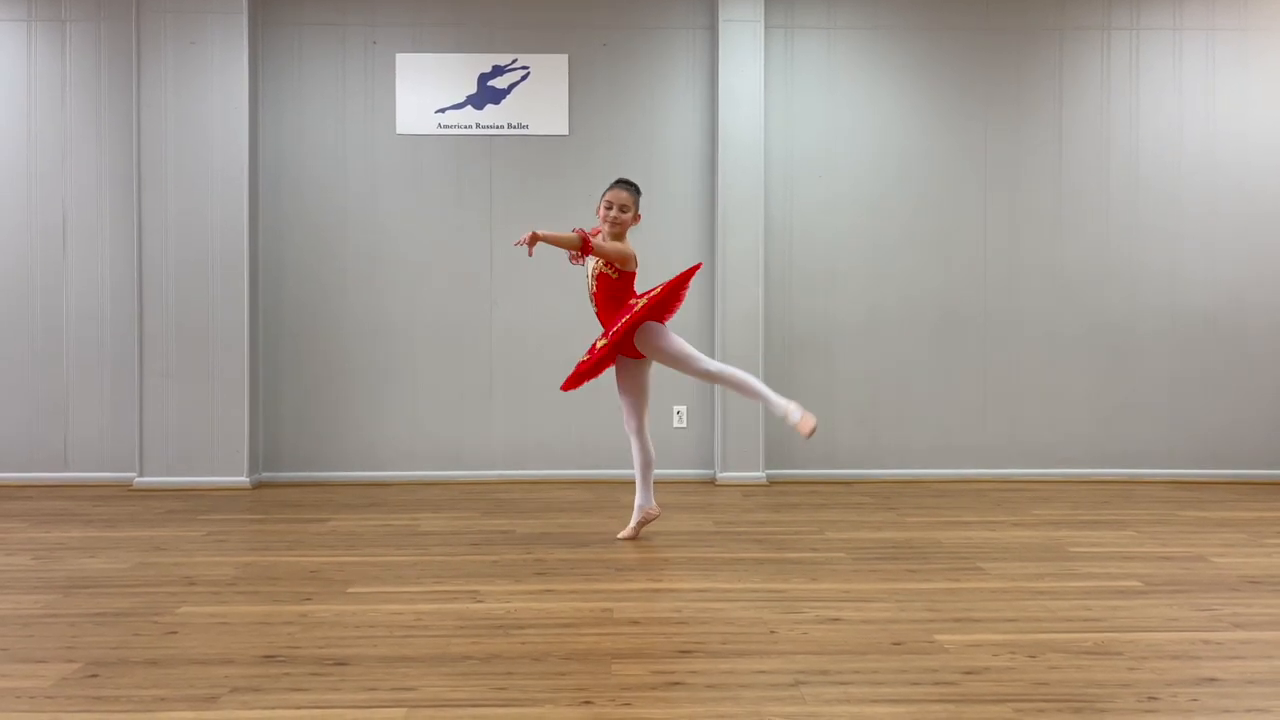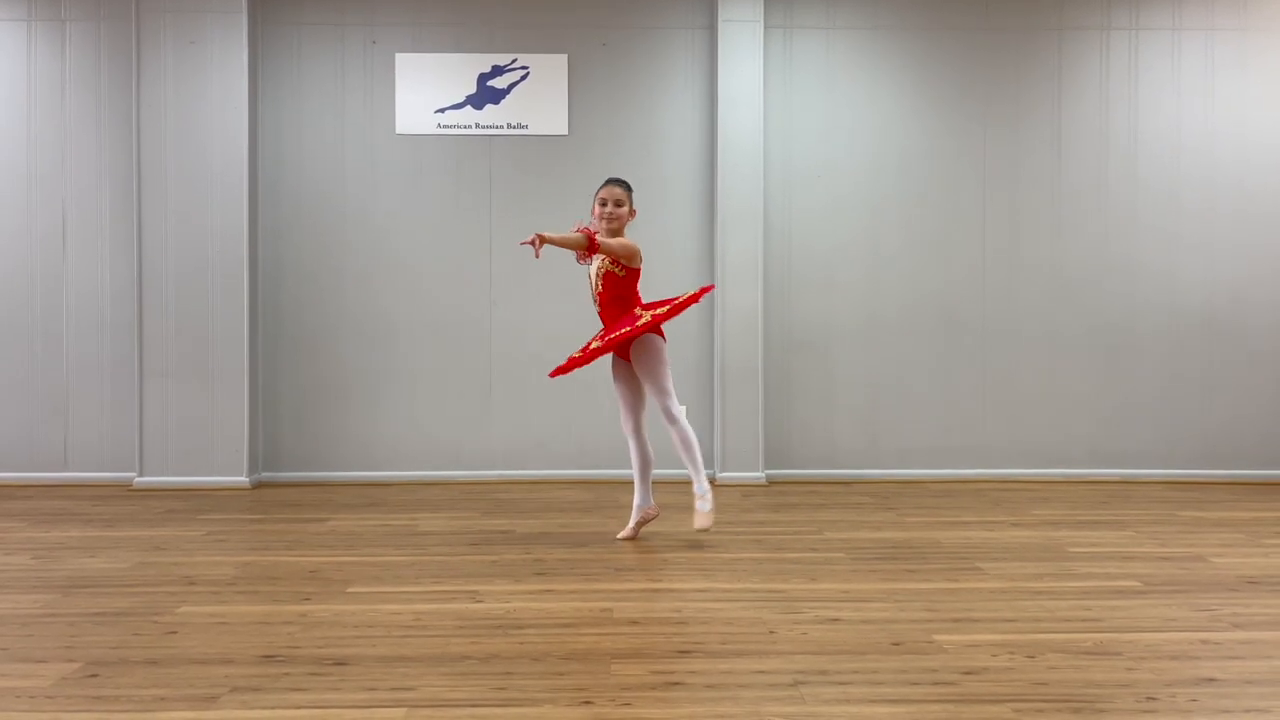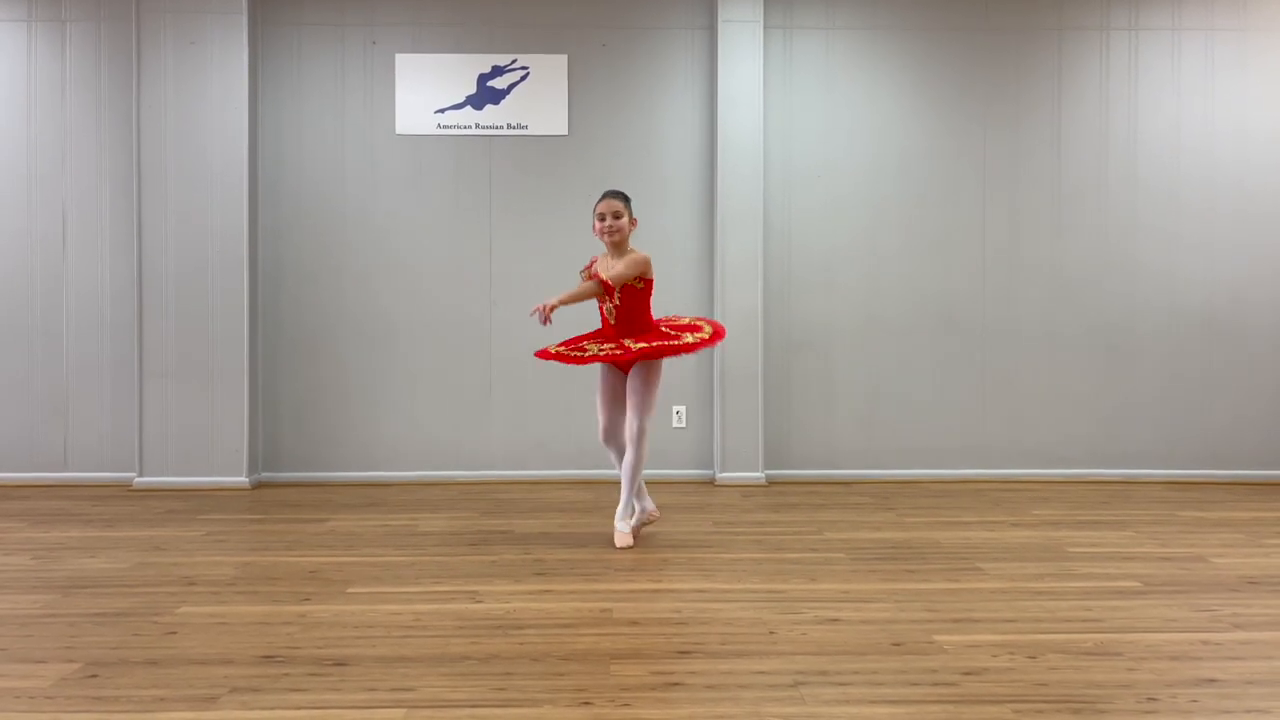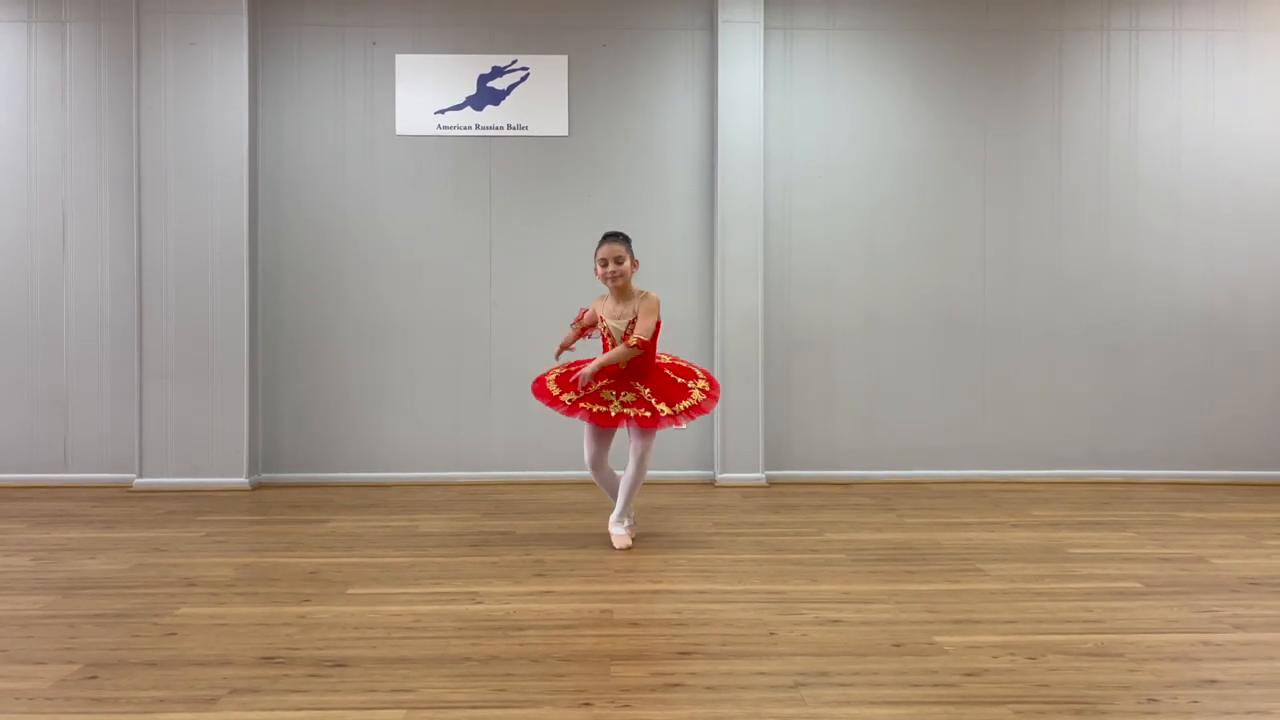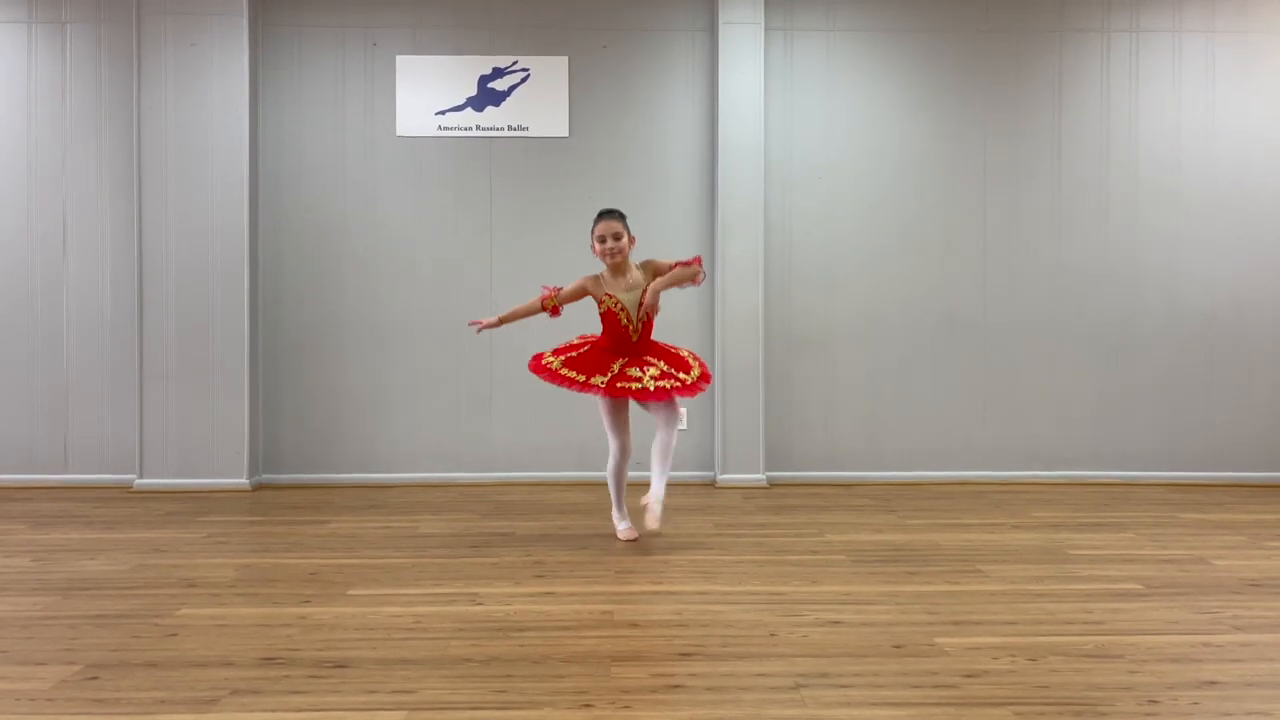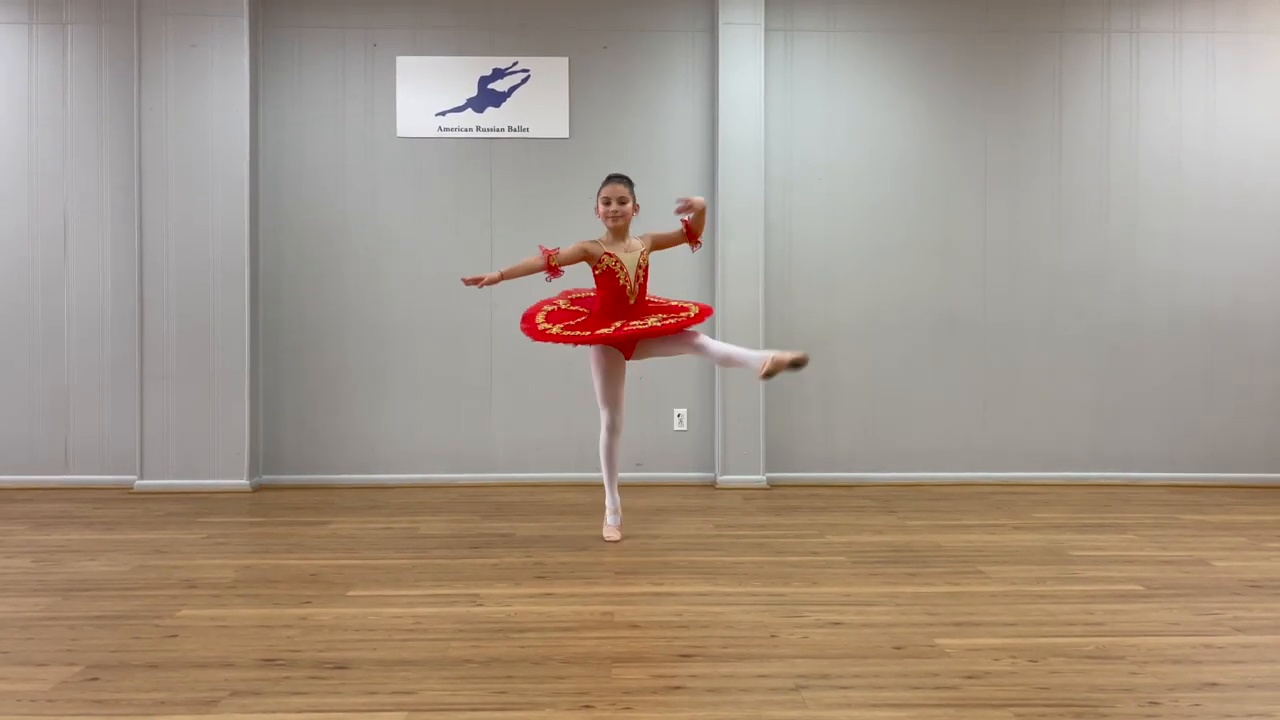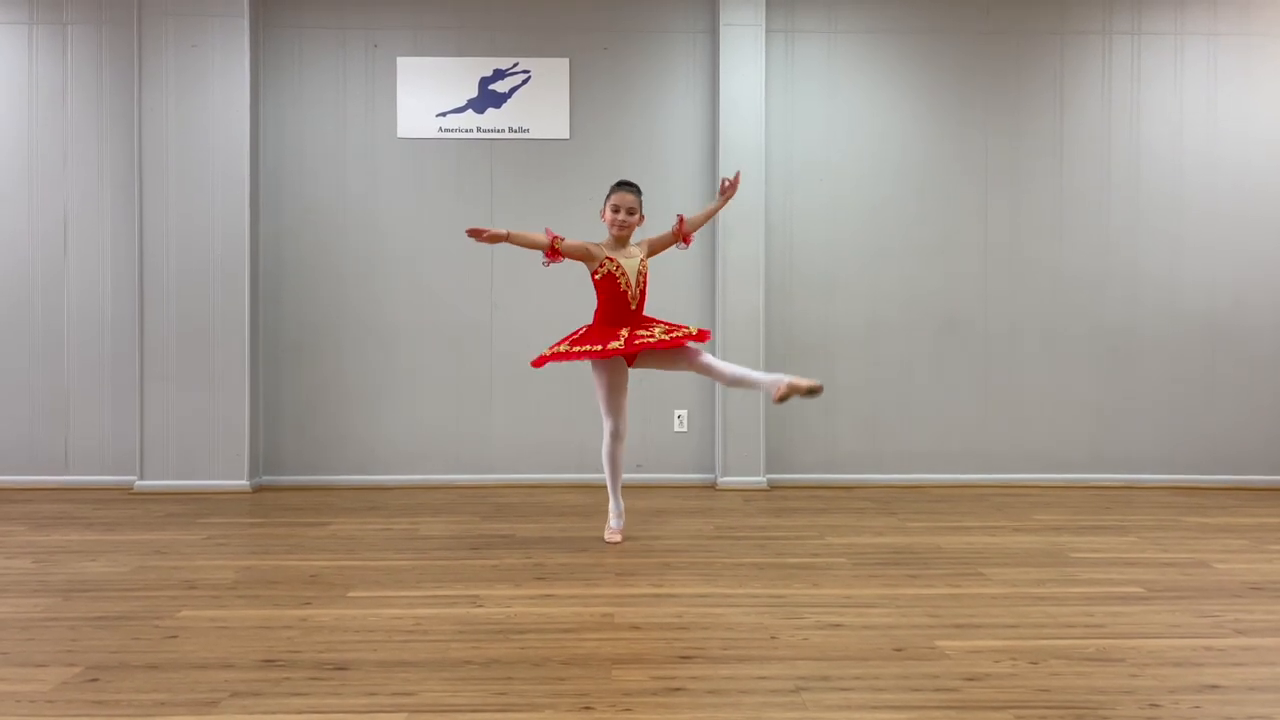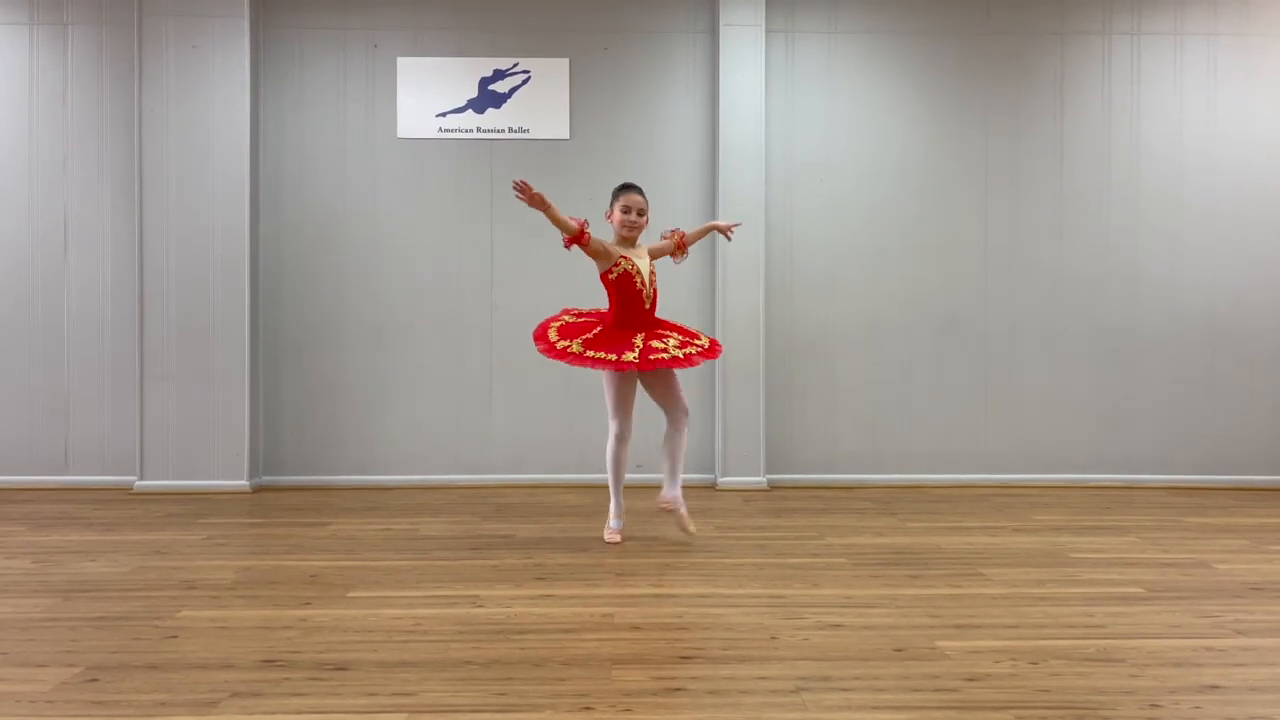
dt=0.2s
person 1, frame 1
left shoulder: (623, 252)
right shoulder: (599, 239)
left elbow: (585, 244)
right elbow: (587, 237)
left wrist: (539, 236)
left hip: (640, 329)
right hip: (621, 342)
left knee: (708, 368)
right knee: (635, 427)
left ankle: (784, 407)
right ankle: (644, 506)
person 1, frame 2
left shoulder: (628, 248)
right shoulder: (597, 244)
left elbow: (592, 242)
left wrist: (545, 238)
left hip: (641, 335)
right hip: (621, 341)
left knee: (668, 408)
right knee: (633, 427)
left ankle: (702, 490)
right ankle: (644, 505)
person 1, frame 3
left shoulder: (640, 260)
right shoulder: (599, 264)
left elbow: (603, 283)
left wrist: (555, 301)
left hip: (647, 349)
right hip: (612, 353)
left knee: (637, 430)
right knee: (609, 434)
left ankle: (624, 513)
right ankle: (643, 506)
person 1, frame 4
left shoulder: (649, 301)
right shoulder: (598, 306)
left elbow: (638, 346)
right elbow: (579, 329)
left wrist: (596, 364)
right wrist: (563, 346)
left hip: (648, 387)
right hip: (608, 387)
left knee: (640, 453)
right knee: (594, 461)
left ankle: (619, 519)
right ankle: (623, 513)
person 1, frame 5
left shoulder: (648, 269)
right shoulder: (592, 284)
left elbow: (694, 270)
right elbow: (544, 303)
left wrist: (659, 284)
right wrist: (498, 320)
left hip: (648, 361)
right hip: (607, 366)
left knee: (669, 418)
right knee: (620, 446)
left ankle: (656, 494)
right ankle: (620, 514)
person 1, frame 6
left shoulder: (646, 242)
right shoulder: (591, 249)
left elbow: (692, 233)
right elbow: (545, 261)
left wrist: (700, 208)
right wrist: (497, 276)
left hip: (642, 330)
right hip: (603, 335)
left knee: (697, 340)
right knee: (612, 422)
left ankle: (765, 360)
right ankle: (612, 508)
person 1, frame 7
left shoulder: (644, 249)
right shoulder: (591, 251)
left elbow: (686, 229)
right elbow: (549, 245)
left wrist: (723, 200)
right wrist: (502, 235)
left hip: (642, 339)
right hip: (605, 343)
left knee: (701, 360)
right knee: (615, 428)
left ankle: (776, 383)
right ankle: (616, 512)
person 1, frame 8
left shoulder: (646, 252)
right shoulder: (604, 250)
left elbow: (678, 241)
right elbow: (572, 229)
left wrist: (713, 226)
right wrist: (544, 206)
left hip: (650, 341)
right hip: (617, 345)
left knee: (679, 412)
right knee: (620, 430)
left ankle: (672, 494)
right ankle: (616, 512)
